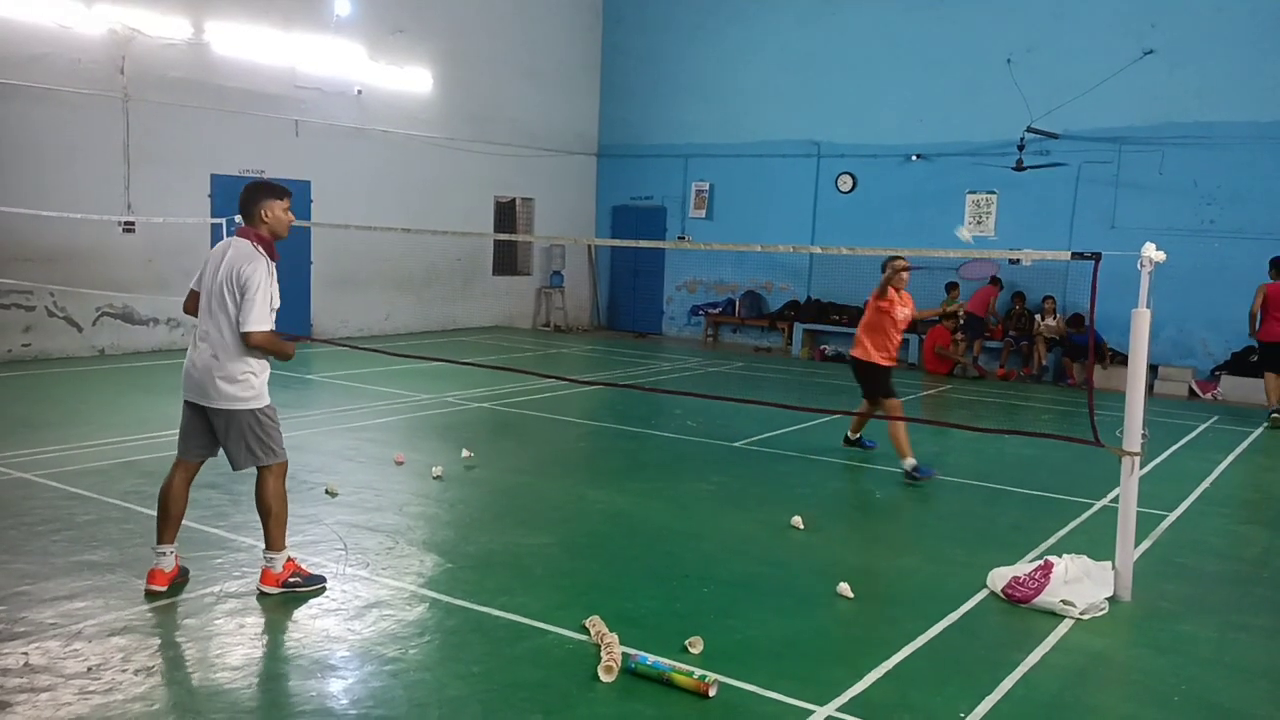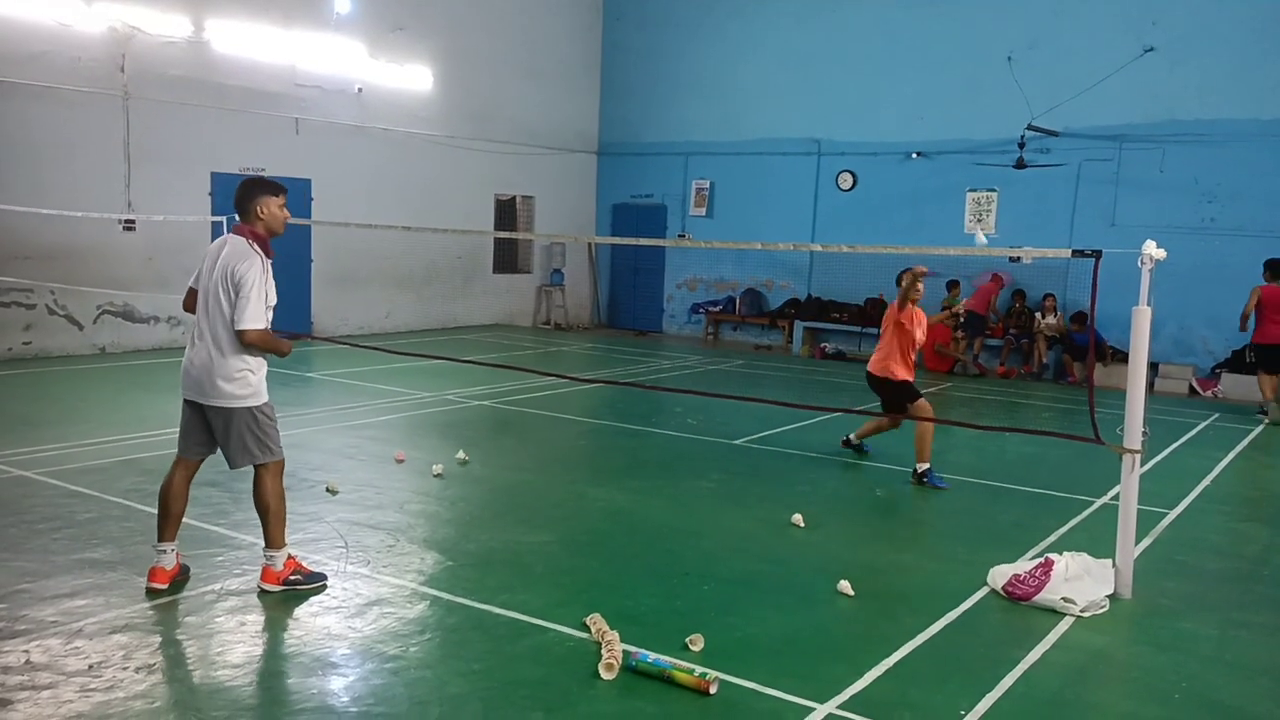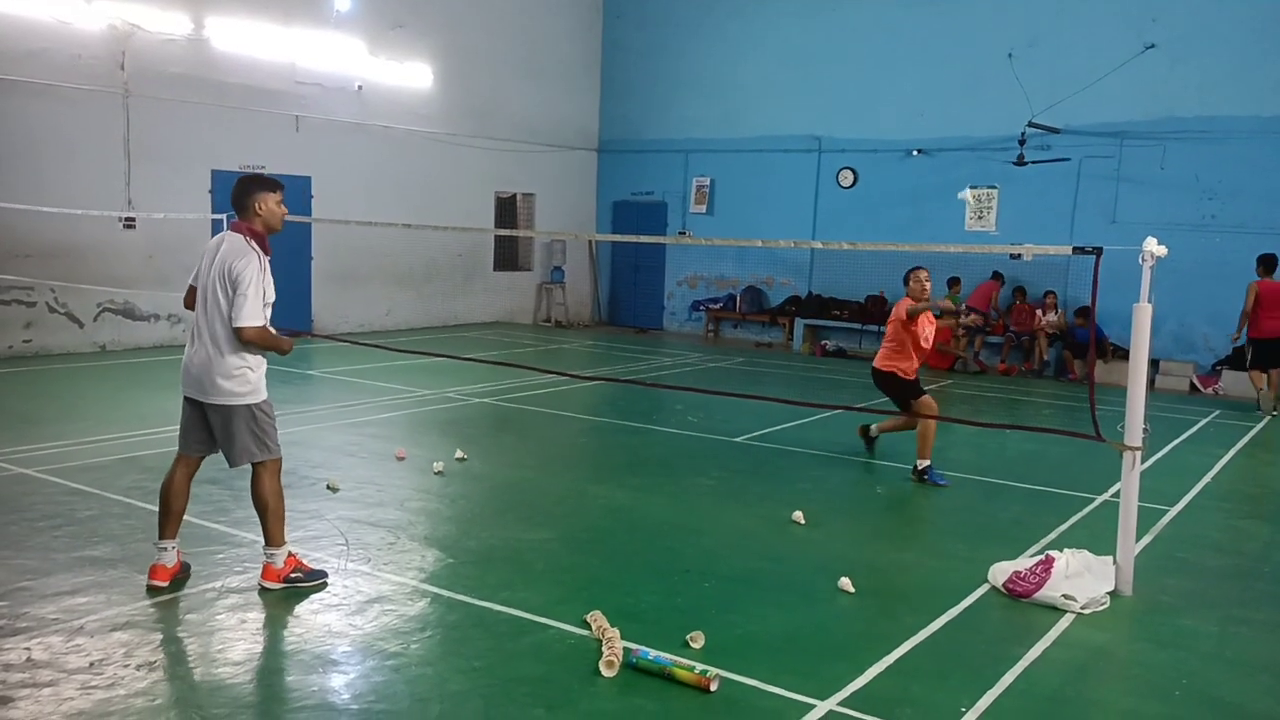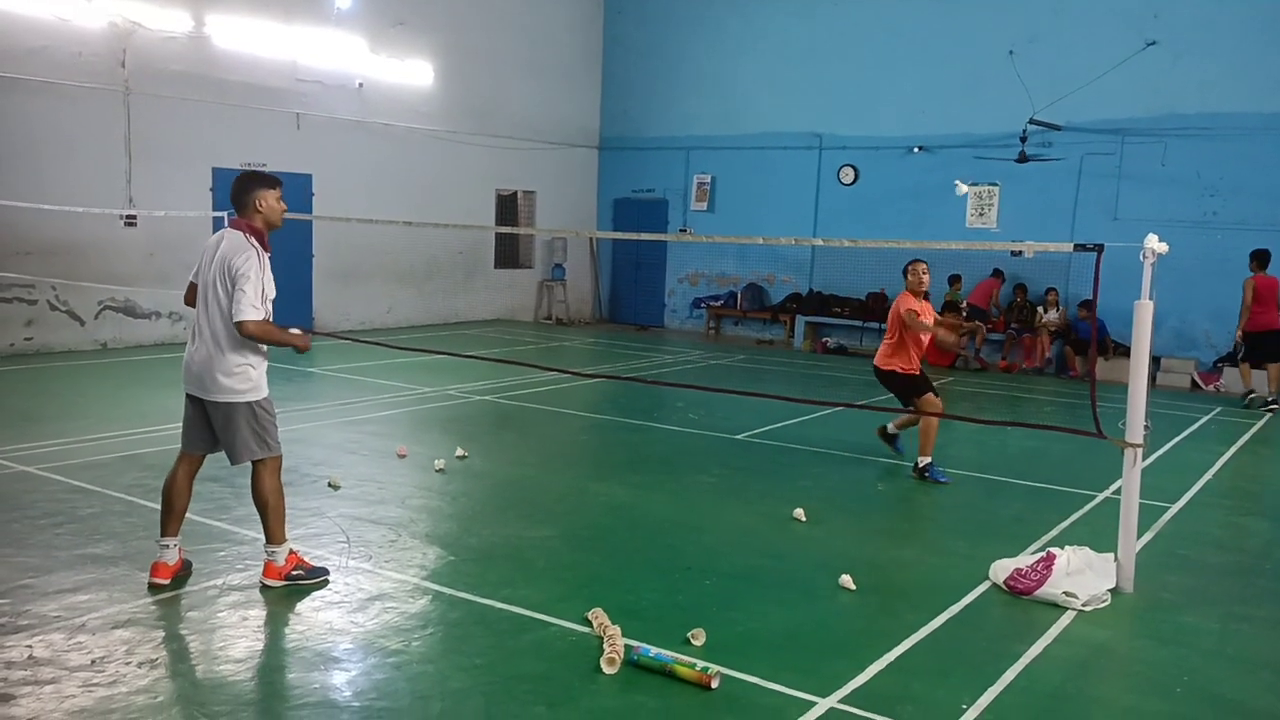
dt=0.1s
person 1, frame 1
left shoulder: (222, 250)
right shoulder: (258, 265)
left elbow: (191, 305)
right elbow: (255, 337)
right wrist: (286, 348)
left hip: (199, 380)
right hip: (238, 387)
left knee: (185, 466)
right knee: (273, 468)
left ankle: (163, 565)
right ankle: (276, 568)
person 1, frame 2
left shoulder: (219, 247)
right shoulder: (253, 262)
left elbow: (190, 303)
right elbow: (251, 335)
right wrist: (282, 346)
left hip: (198, 377)
right hip: (236, 384)
left knee: (185, 464)
right knee: (270, 466)
left ankle: (164, 563)
right ankle: (277, 566)
person 1, frame 3
left shoulder: (218, 244)
right shoulder: (249, 259)
left elbow: (191, 300)
right elbow: (247, 332)
right wrist: (281, 344)
left hip: (199, 376)
right hip: (235, 382)
left knee: (186, 462)
right knee: (267, 464)
left ankle: (165, 561)
right ankle: (277, 563)
person 1, frame 4
left shoulder: (218, 241)
right shoulder: (249, 255)
left elbow: (192, 297)
right elbow: (248, 326)
right wrist: (293, 339)
left hip: (201, 373)
right hip: (236, 379)
left knee: (188, 459)
right knee: (267, 462)
left ankle: (167, 558)
right ankle: (278, 561)
person 2, frame 1
left shoulder: (906, 298)
right shoulder: (884, 294)
left elbow: (915, 315)
right elbow: (883, 284)
left wrist: (945, 310)
right wrist: (893, 271)
left hip: (883, 360)
right hip: (867, 359)
left knee: (873, 405)
right knee: (894, 408)
left ankle: (853, 437)
right ankle: (910, 465)
person 2, frame 2
left shoulder: (918, 312)
right shoulder: (899, 308)
left elbow: (924, 324)
right elbow: (903, 296)
left wrist: (951, 312)
right wrist: (912, 277)
left hip: (897, 373)
right hip: (887, 374)
left knee: (894, 420)
right knee: (925, 413)
left ankle: (852, 440)
right ankle: (922, 471)
person 2, frame 3
left shoulder: (925, 311)
right shoulder: (906, 306)
left elbow: (933, 326)
right elbow: (914, 312)
left wrist: (964, 322)
right wrist: (936, 305)
left hip: (905, 371)
right hip: (890, 370)
left knee: (916, 417)
right knee: (928, 409)
left ankle: (871, 431)
right ankle: (923, 467)
person 2, frame 4
left shoulder: (925, 305)
right shoulder: (905, 301)
left elbow: (940, 321)
right elbow: (912, 322)
left wrist: (965, 325)
right wrist: (941, 334)
left hip: (910, 367)
right hip: (892, 367)
left knee: (933, 409)
right knee: (932, 407)
left ankle: (890, 430)
right ankle: (924, 464)
